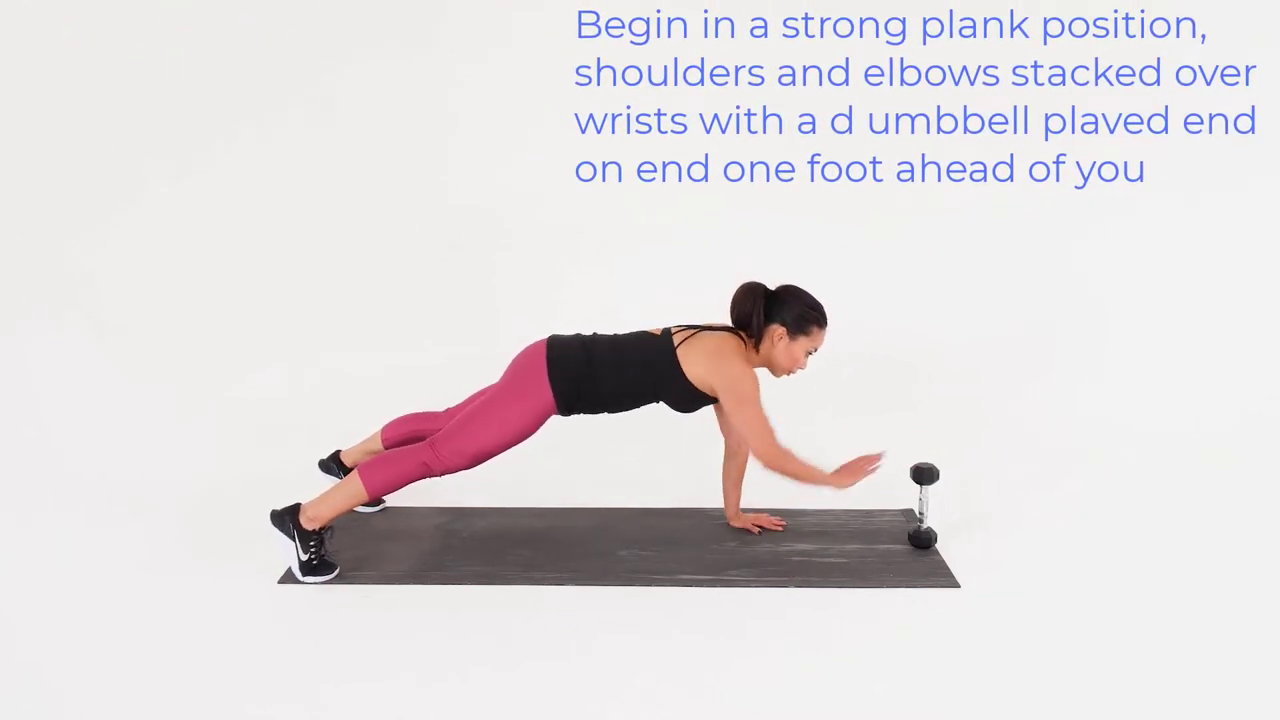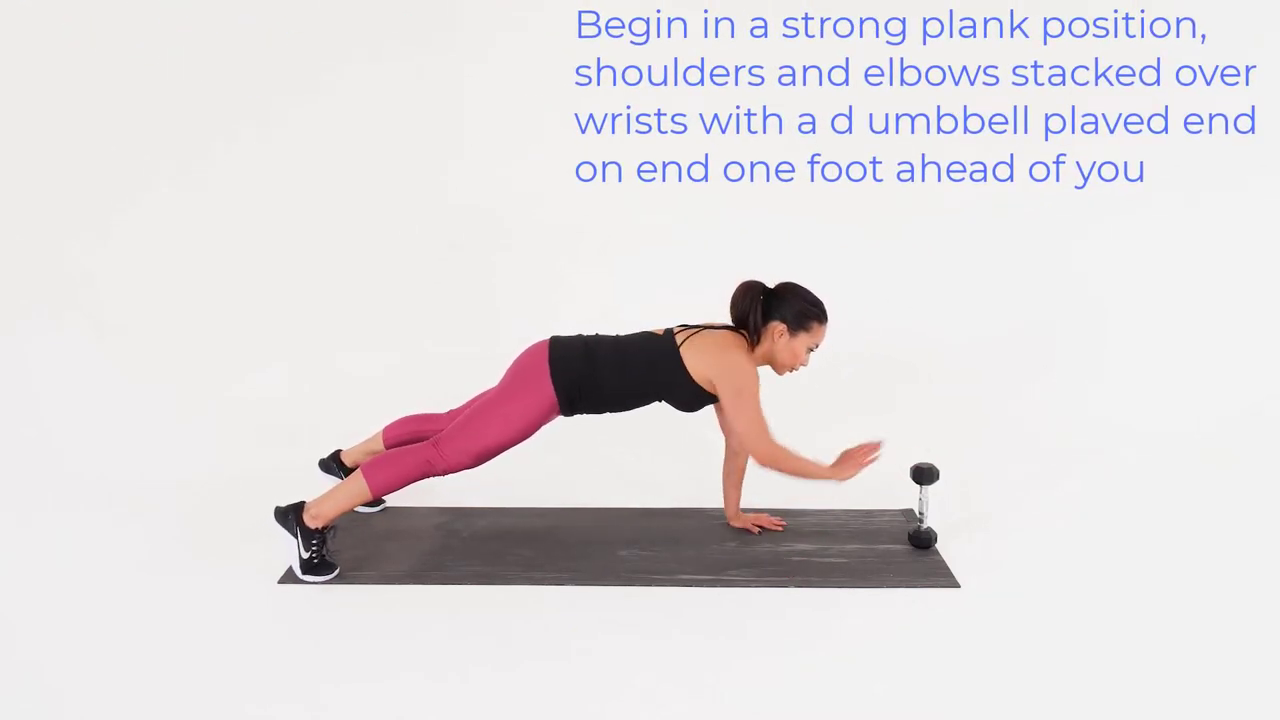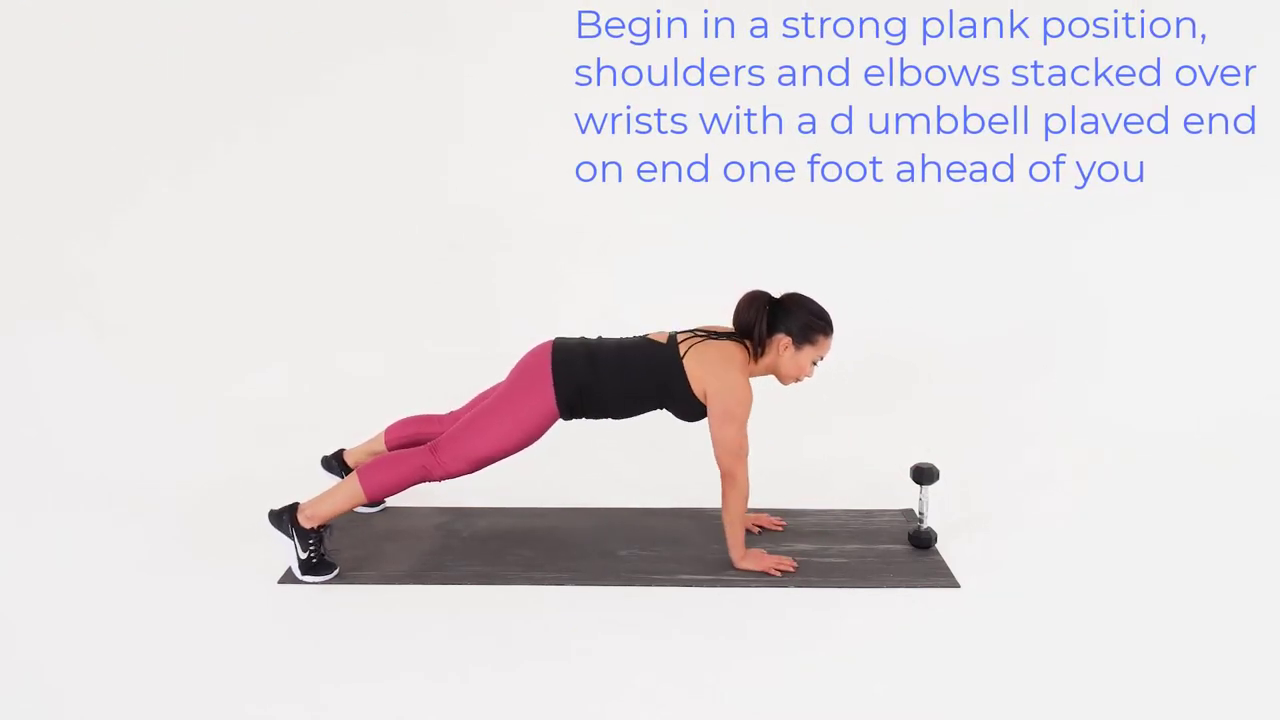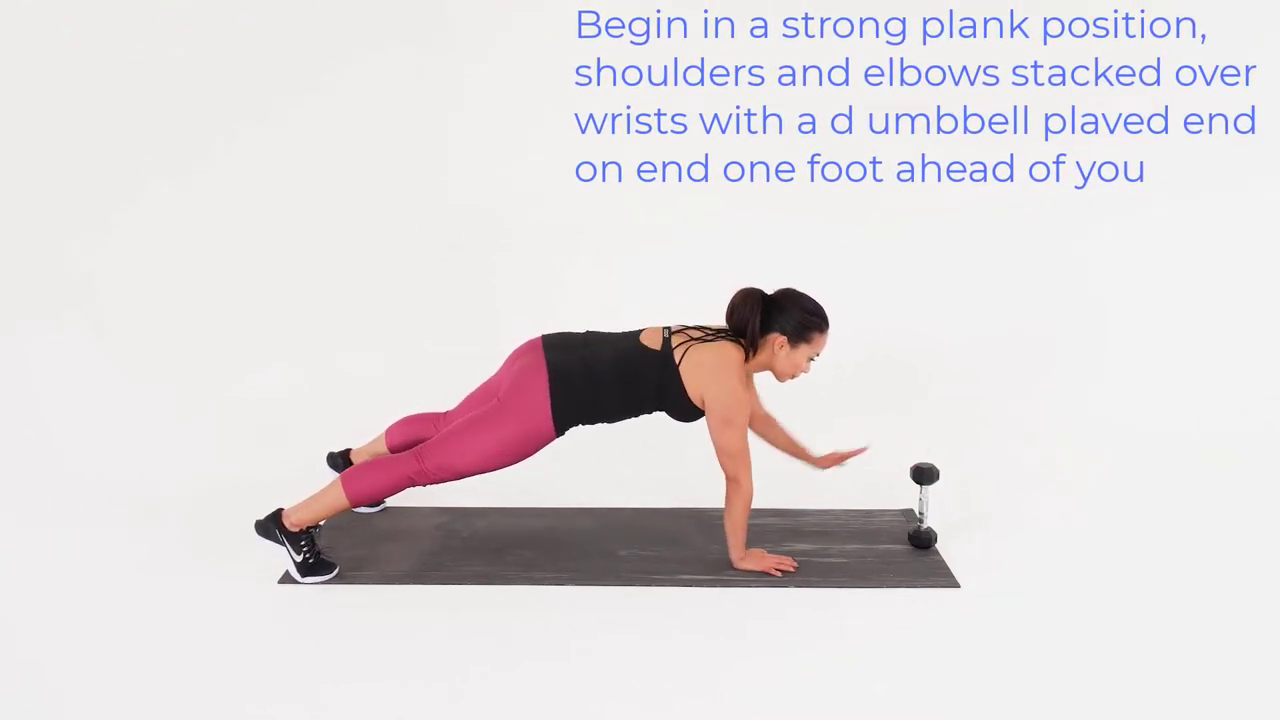
dt=0.4s
person 1, frame 1
left shoulder: (729, 346)
right shoulder: (730, 363)
left elbow: (736, 442)
right elbow: (770, 454)
left wrist: (733, 510)
right wrist: (834, 478)
left hip: (557, 368)
right hip: (547, 377)
left knee: (447, 424)
right knee: (441, 453)
left ankle: (347, 460)
right ankle: (306, 520)
person 1, frame 2
left shoulder: (728, 350)
right shoulder: (733, 358)
left elbow: (735, 441)
right elbow: (758, 446)
left wrist: (733, 511)
right wrist: (832, 471)
left hip: (556, 372)
right hip: (550, 379)
left knee: (444, 427)
right knee: (442, 452)
left ankle: (346, 459)
right ankle: (310, 518)
person 1, frame 3
left shoulder: (731, 347)
right shoulder: (732, 374)
left elbow: (733, 449)
right elbow: (733, 472)
left wrist: (738, 513)
right wrist: (739, 553)
left hip: (556, 367)
right hip: (553, 384)
left knee: (450, 427)
right knee: (442, 457)
left ankle: (349, 459)
right ankle: (305, 517)
person 1, frame 4
left shoulder: (726, 345)
right shoulder: (725, 376)
left elbow: (754, 416)
right elbow: (739, 476)
left wrist: (812, 458)
right wrist: (740, 552)
left hip: (545, 361)
right hip: (548, 401)
left knee: (447, 427)
right knee: (430, 462)
left ankle: (353, 459)
right ankle: (291, 523)
